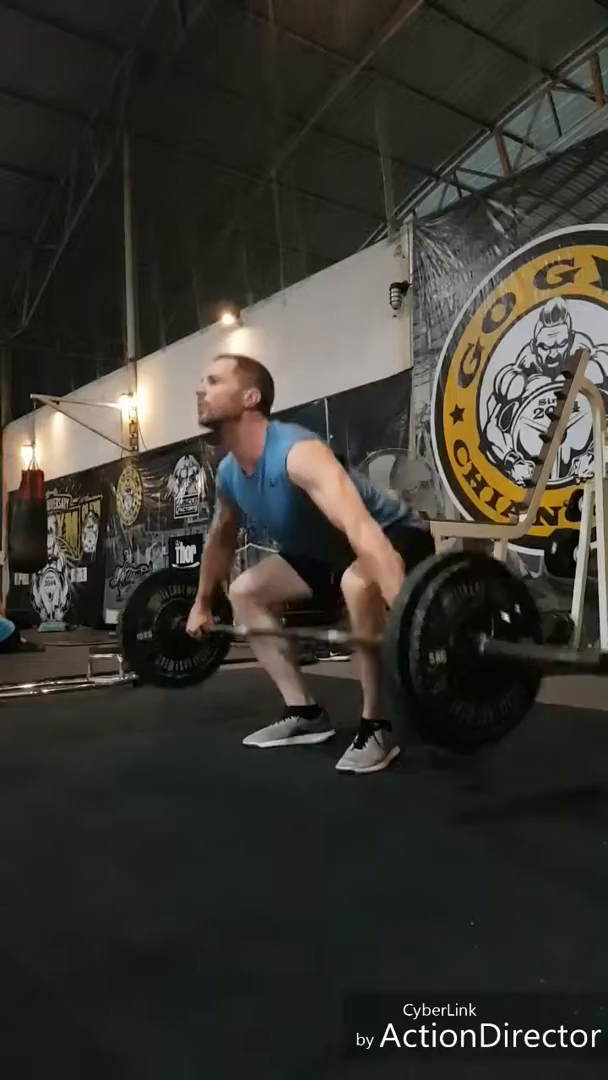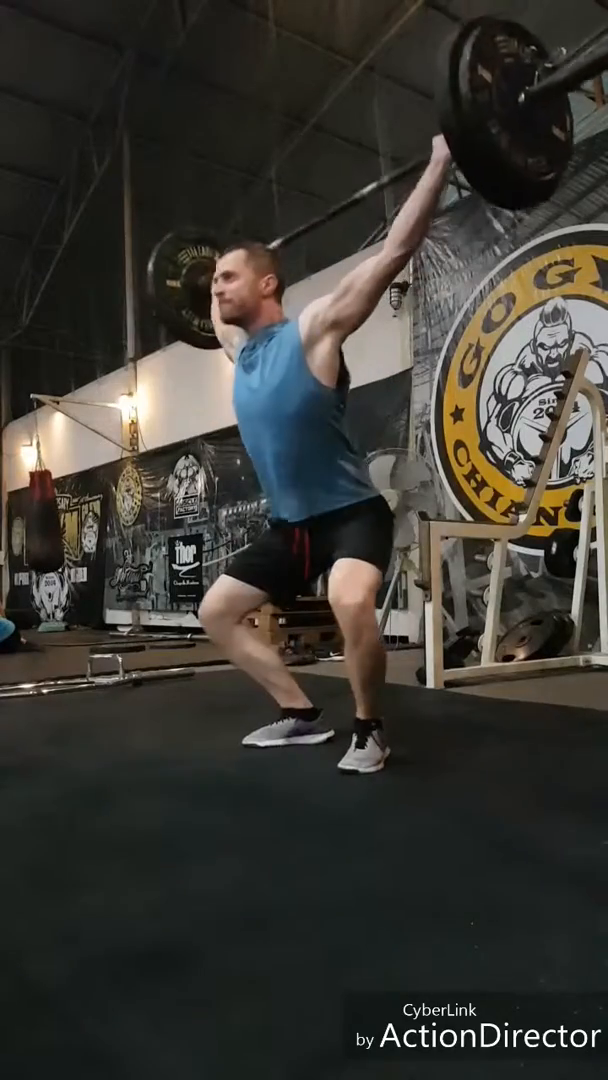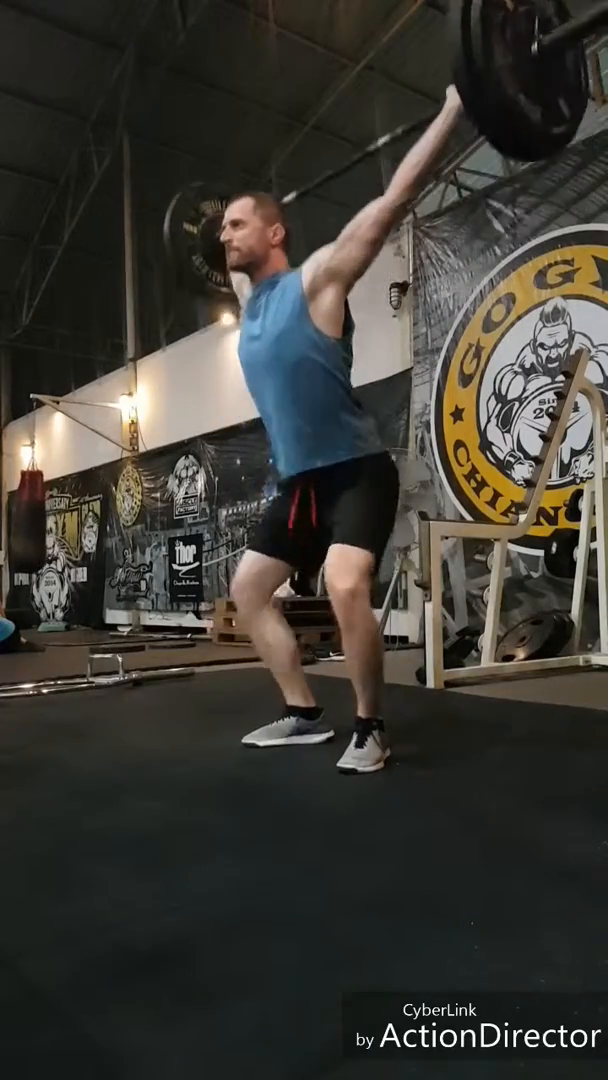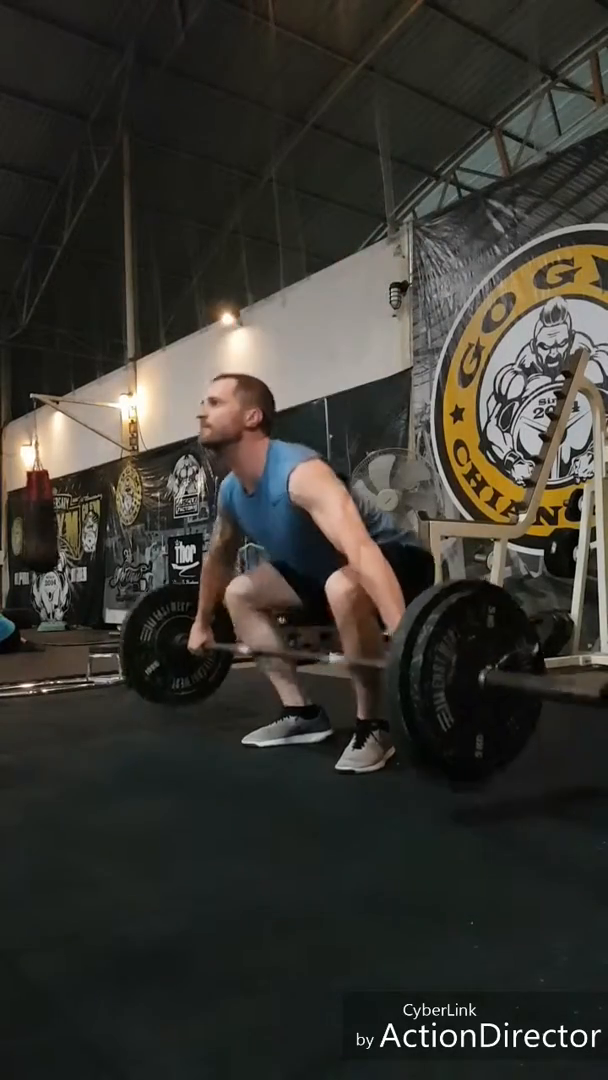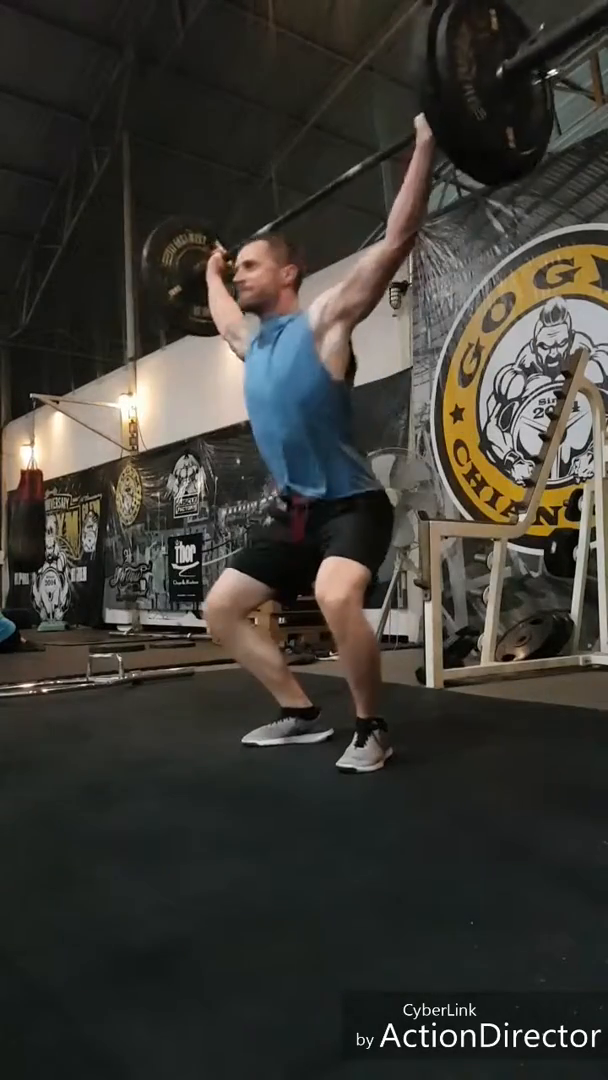
dt=1s
person 1, frame 1
left shoulder: (297, 455)
right shoulder: (228, 473)
left elbow: (362, 530)
right elbow: (219, 540)
right wrist: (202, 605)
left hip: (394, 542)
left knee: (361, 591)
right knee: (243, 592)
left ankle: (376, 729)
right ankle: (304, 713)
person 1, frame 2
left shoulder: (312, 331)
right shoulder: (243, 350)
left elbow: (391, 253)
right elbow: (222, 322)
left wrist: (440, 163)
left hip: (351, 513)
right hip: (291, 524)
left knee: (350, 599)
right knee: (216, 611)
left ankle: (370, 729)
right ankle: (302, 715)
person 1, frame 3
left shoulder: (314, 281)
right shoulder: (251, 300)
left elbow: (390, 203)
right elbow: (238, 272)
left wrist: (450, 112)
left hip: (355, 471)
right hip: (296, 481)
left knee: (345, 589)
right knee: (248, 591)
left ankle: (369, 730)
right ankle: (303, 714)
person 1, frame 4
left shoulder: (299, 473)
right shoulder: (232, 490)
left elbow: (363, 553)
right elbow: (218, 557)
right wrist: (202, 623)
left hip: (390, 560)
left knee: (344, 591)
right knee: (240, 593)
left ankle: (372, 728)
right ankle: (302, 714)
person 1, frame 5
left shoulder: (321, 323)
right shoulder: (255, 343)
left elbow: (394, 244)
right elbow: (223, 315)
left wrist: (426, 145)
right wrist: (212, 274)
left hip: (352, 505)
right hip: (295, 513)
left knee: (335, 598)
right knee: (220, 610)
left ankle: (371, 728)
right ankle: (301, 714)
